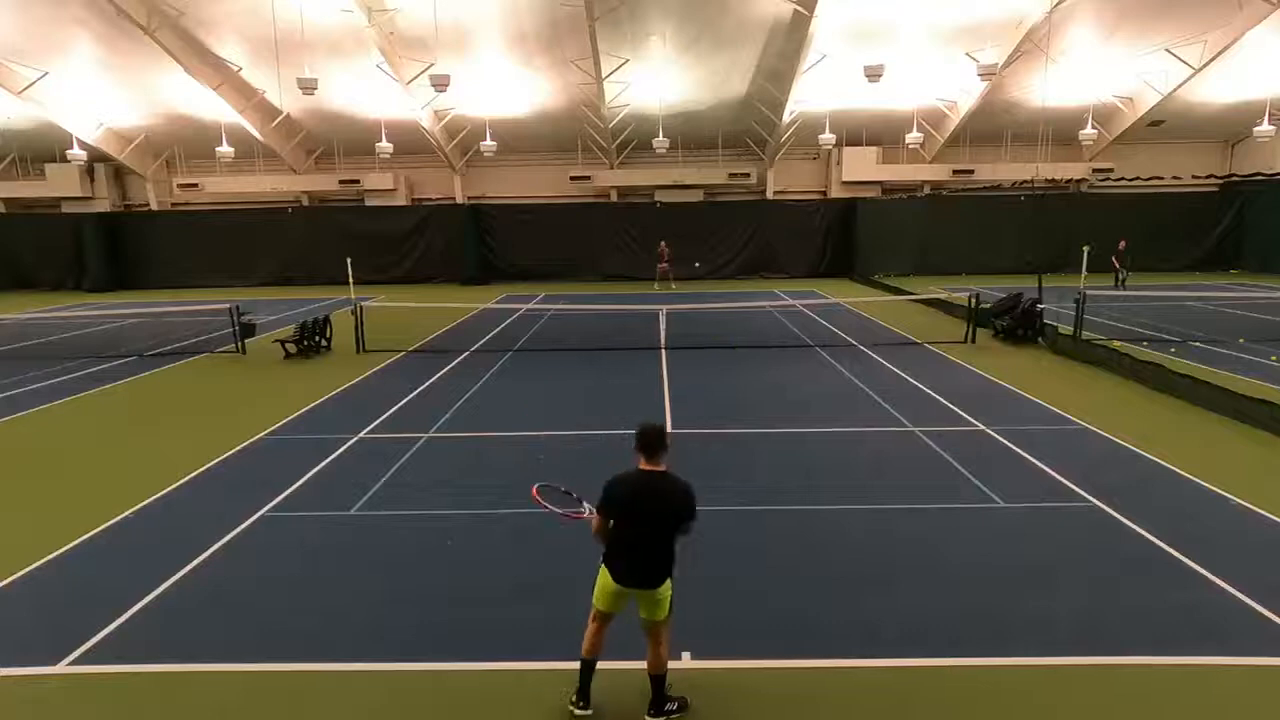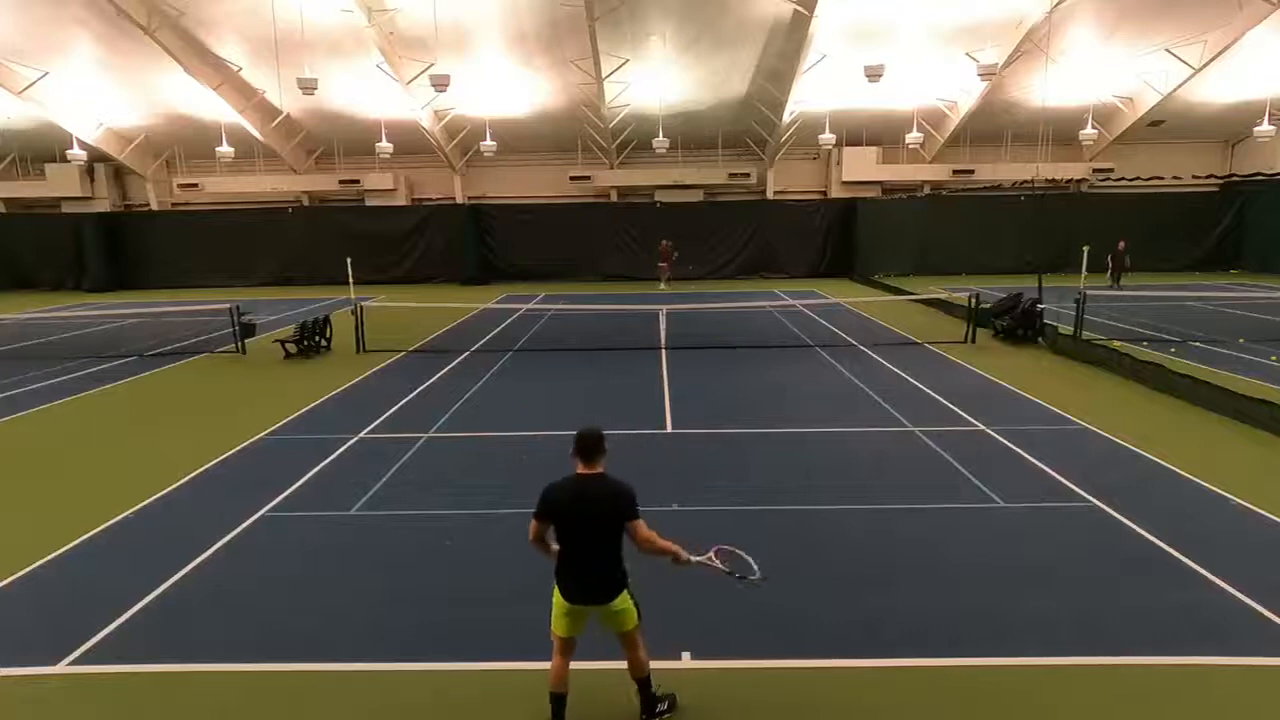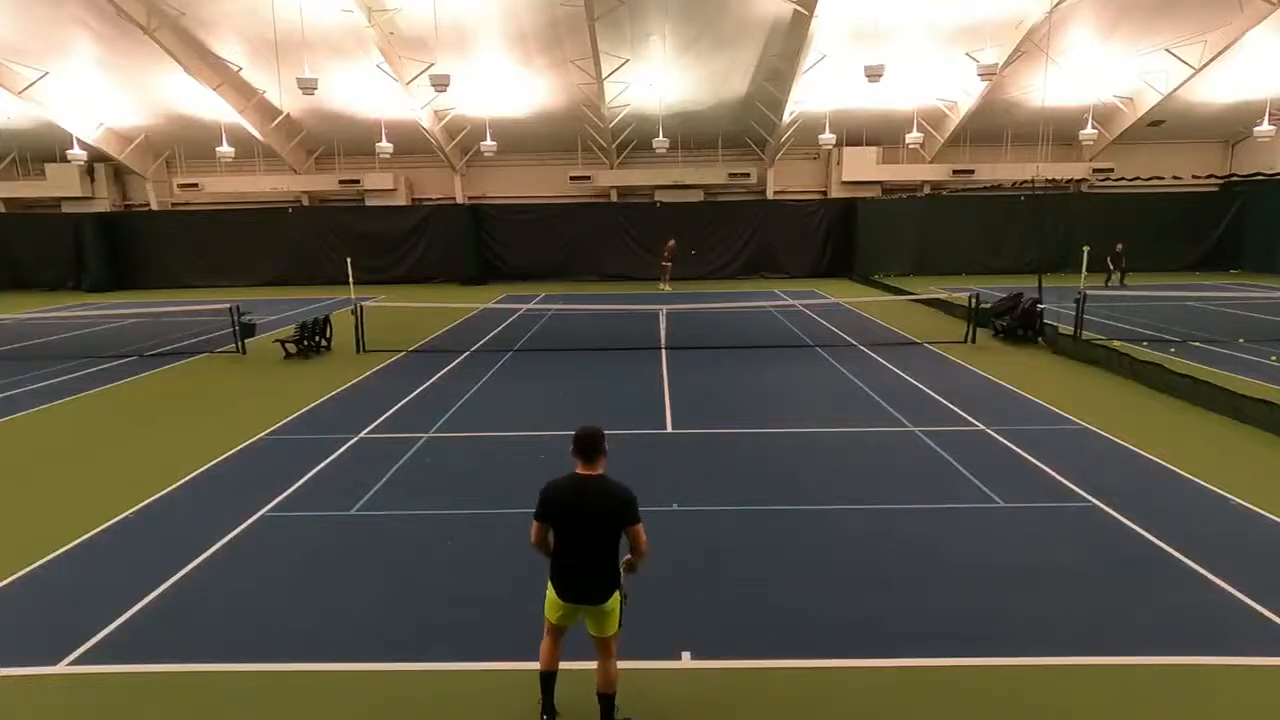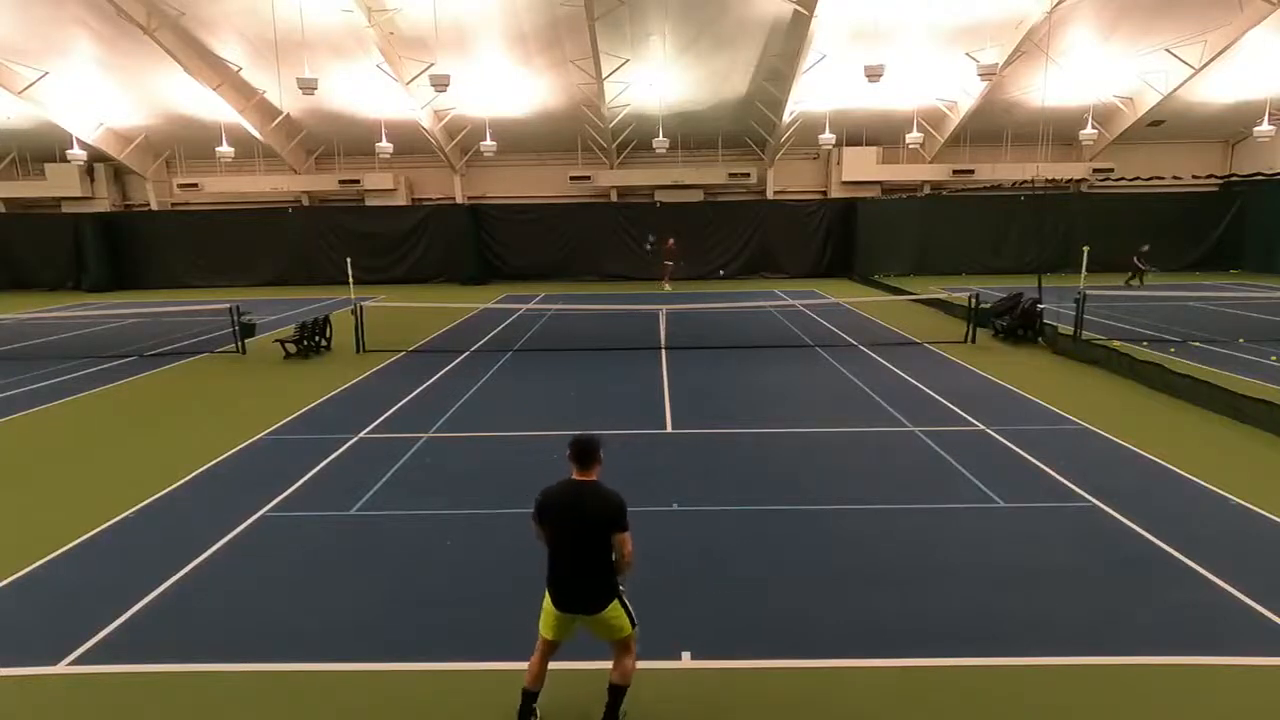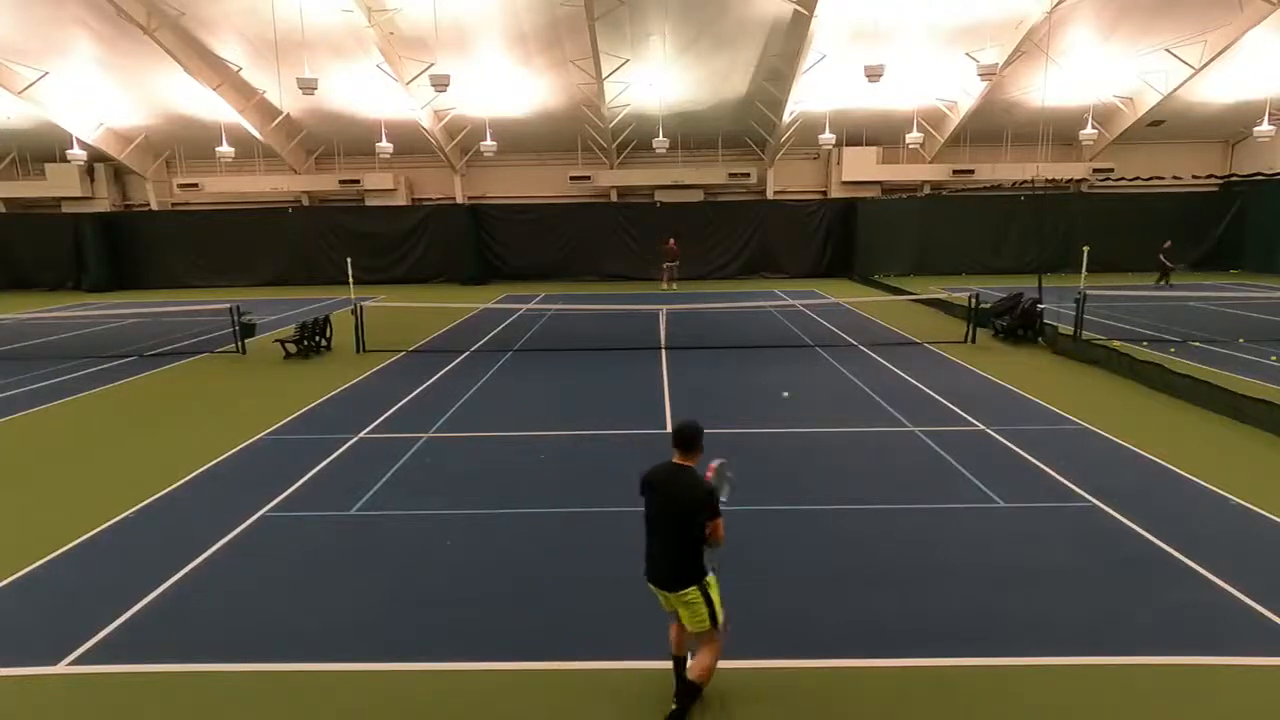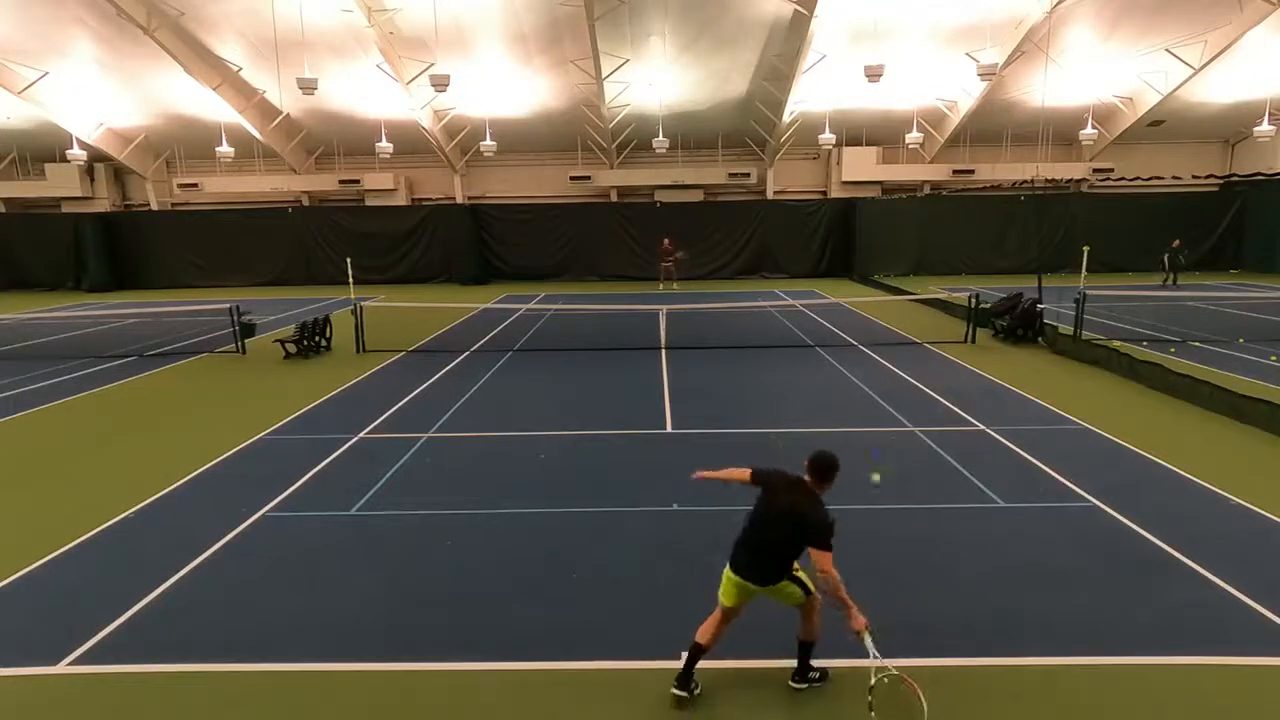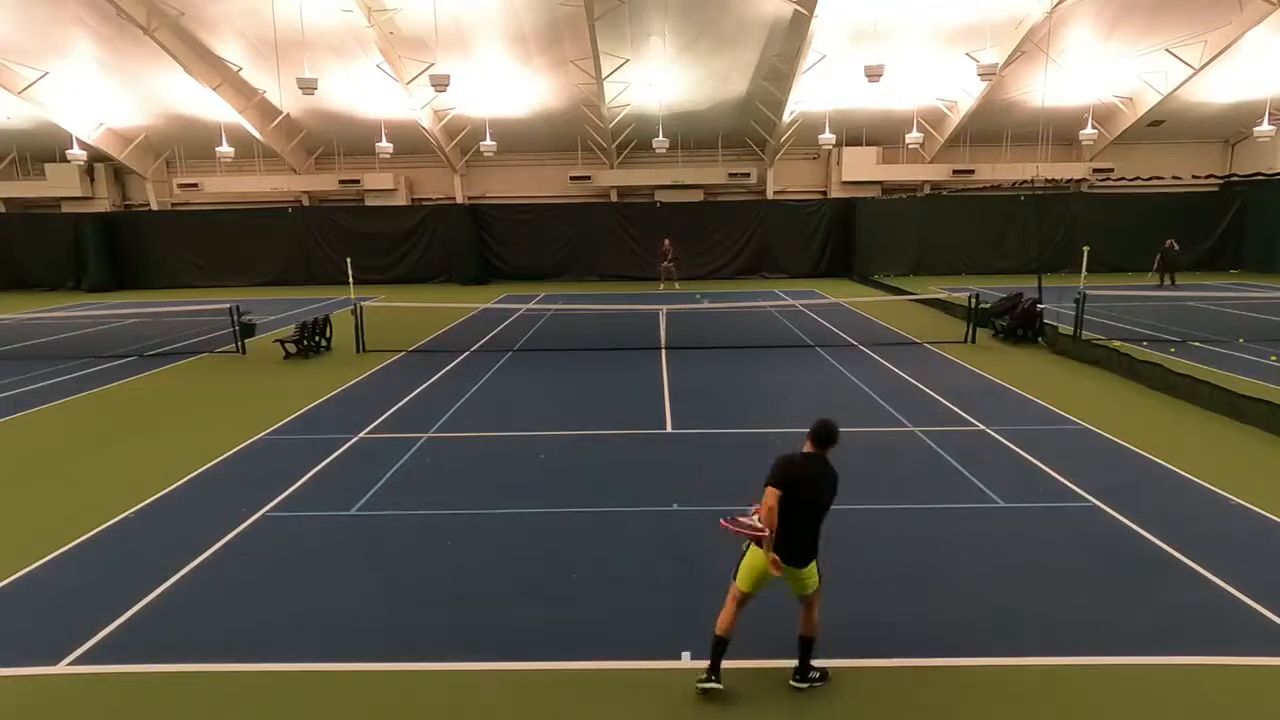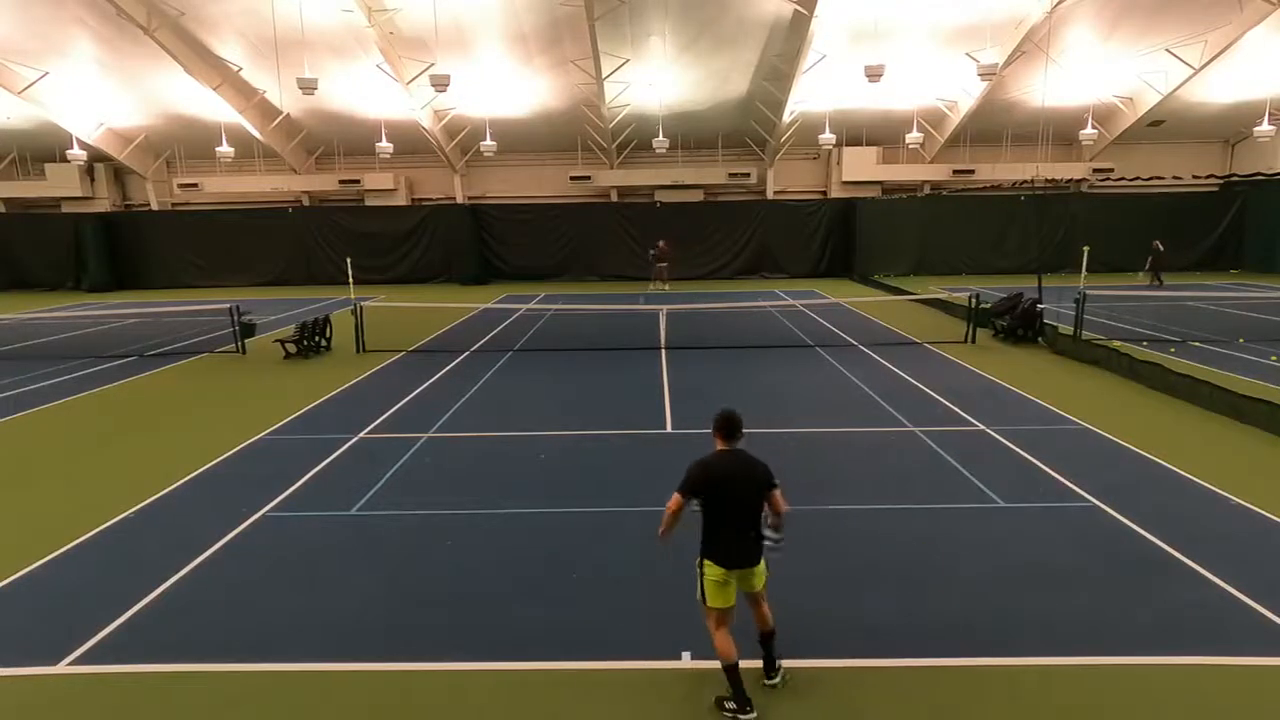
dt=0.5s
person 1, frame 1
left shoulder: (617, 485)
right shoulder: (682, 491)
left elbow: (599, 530)
right elbow: (686, 528)
left hip: (616, 571)
right hip: (656, 577)
left knee: (597, 625)
right knee: (657, 638)
person 1, frame 2
left shoulder: (553, 492)
right shoulder: (620, 492)
left elbow: (534, 537)
right elbow: (643, 540)
right wrist: (675, 550)
left hip: (569, 589)
right hip: (611, 588)
left knee: (562, 654)
right knee: (634, 644)
person 1, frame 3
left shoulder: (552, 491)
right shoulder: (621, 495)
left elbow: (537, 540)
right elbow: (640, 545)
right wrist: (634, 563)
left hip: (562, 584)
right hip: (603, 588)
left knee: (552, 636)
right knee: (606, 654)
person 1, frame 4
left shoulder: (548, 497)
right shoulder: (612, 501)
right elbow: (625, 555)
right wrist: (616, 573)
left hip: (559, 593)
right hip: (600, 596)
left knee: (543, 652)
right knee: (627, 650)
person 1, frame 5
left shoulder: (651, 476)
right shoulder: (702, 491)
right elbow: (715, 538)
left hip: (655, 574)
right hip: (688, 580)
left knee: (681, 621)
right knee: (710, 647)
left ankle: (682, 692)
person 1, frame 6
left shoulder: (777, 479)
right shoulder: (819, 518)
left elbow: (740, 475)
right elbow: (825, 571)
left wrist: (710, 474)
right wrist: (852, 612)
left hip: (738, 566)
right hip: (773, 577)
left knee: (721, 616)
right knee: (812, 605)
left ankle: (684, 680)
right ankle: (802, 672)
person 1, frame 7
left shoulder: (787, 463)
right shoulder: (831, 477)
left elbow: (770, 506)
left wrist: (768, 550)
left hip: (767, 550)
right hip: (802, 555)
left knee: (734, 603)
right knee: (811, 603)
left ankle: (713, 673)
right ankle: (803, 671)
person 1, frame 8
left shoulder: (703, 467)
right shoulder: (759, 467)
left elbow: (674, 508)
right elbow: (780, 511)
left wrist: (664, 529)
right wrist: (775, 527)
left hip: (717, 558)
right hip: (752, 555)
left knee: (719, 626)
right knee: (758, 601)
right ankle: (771, 667)
